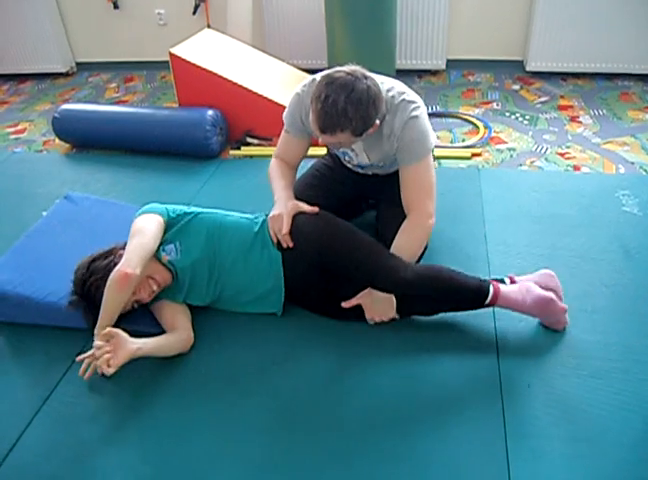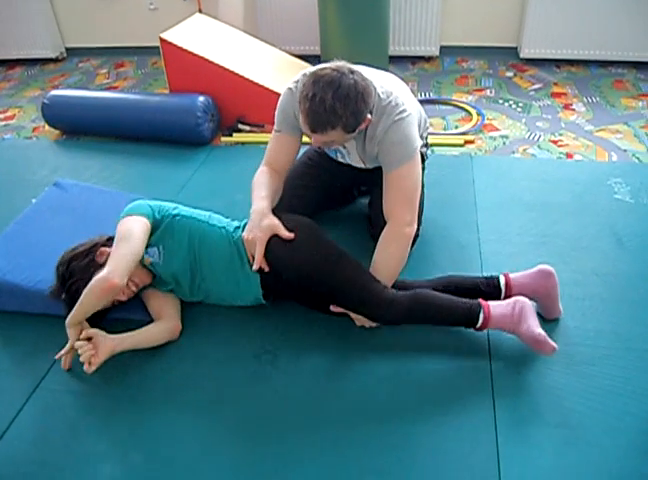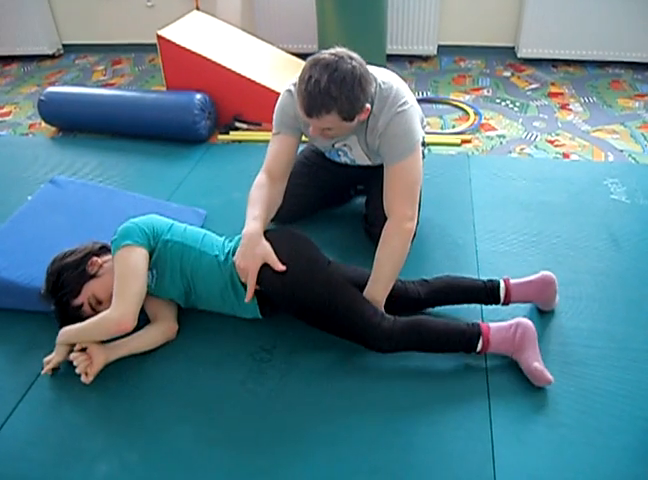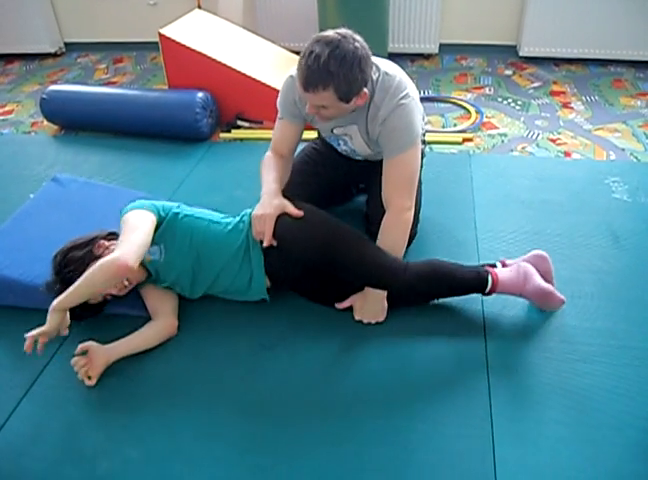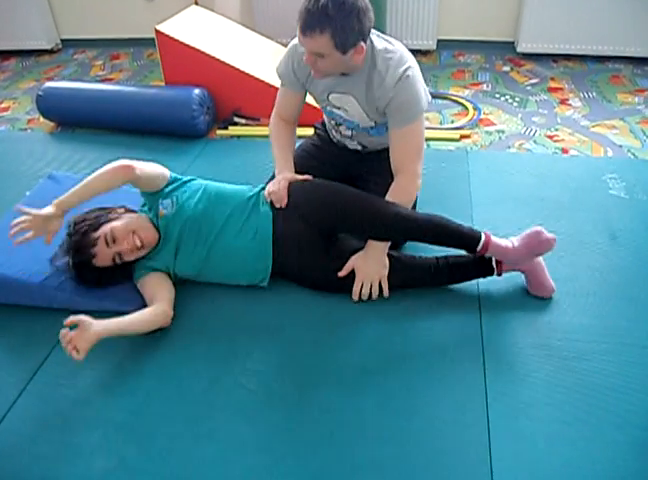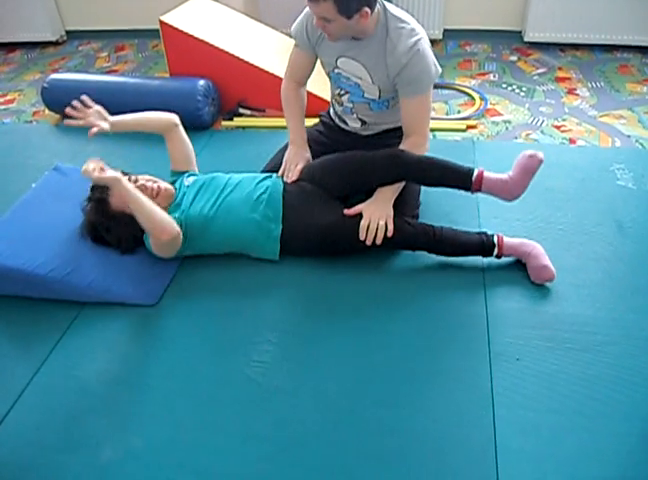
dt=0.5s
person 1, frame 1
left shoulder: (151, 217)
right shoulder: (166, 296)
left elbow: (126, 271)
right elbow: (182, 337)
left wrist: (102, 328)
right wrist: (129, 347)
left hip: (293, 240)
right hip: (293, 291)
left knee: (400, 278)
right knee: (412, 305)
left ankle: (510, 291)
right ankle: (526, 285)
person 1, frame 2
left shoulder: (136, 215)
right shoulder: (152, 283)
left elbow: (109, 277)
right elbow: (169, 326)
left wrist: (75, 321)
right wrist: (109, 342)
left hip: (278, 249)
right hip: (276, 287)
left knee: (385, 306)
right knee: (400, 293)
left ankle: (503, 312)
right ankle: (519, 284)
person 1, frame 3
left shoulder: (130, 235)
right shoulder: (147, 281)
left elbow: (123, 319)
right elbow: (166, 326)
left wrist: (68, 335)
right wrist: (104, 352)
left hip: (273, 266)
right hip: (268, 290)
left knee: (380, 331)
right knee: (408, 295)
left ankle: (503, 336)
right ankle: (516, 288)
person 1, frame 4
left shoulder: (138, 214)
right shoulder: (152, 279)
left elbow: (120, 261)
right elbow: (167, 322)
left wrist: (60, 304)
right wrist: (106, 352)
left hip: (280, 238)
right hip: (283, 278)
left knee: (395, 276)
right knee: (399, 293)
left ankle: (508, 275)
right ankle: (512, 268)
person 1, frame 5
left shoulder: (157, 194)
right shoulder: (149, 268)
left elbow: (125, 167)
right elbow: (161, 314)
left wrist: (56, 209)
right wrist: (96, 328)
left hip: (283, 207)
right hip: (282, 263)
left knee: (390, 218)
right knee: (395, 273)
left ankle: (501, 247)
right ankle: (503, 270)
person 1, frame 6
left shoulder: (182, 177)
right shoulder: (161, 237)
left elbow: (170, 121)
right elbow: (167, 232)
left wrist: (111, 122)
right wrist: (112, 185)
left hip: (292, 185)
right hip: (296, 231)
left knee: (392, 162)
right knee: (403, 233)
left ankle: (498, 182)
right ankle: (506, 246)
person 2, frame 1
left shoulder: (407, 117)
right shoulder: (306, 96)
left elbow: (422, 215)
right elbow: (282, 161)
right wrist: (283, 200)
left hip: (397, 170)
right hip: (344, 164)
left knee: (404, 250)
right knee: (288, 224)
left ankle: (379, 204)
right ankle: (364, 202)
person 2, frame 2
left shoulder: (395, 118)
right shoulder: (296, 94)
left elbow: (403, 225)
right elbow: (272, 167)
right wrist: (260, 211)
left hip: (398, 154)
right hip: (336, 157)
left knee: (398, 238)
right knee: (281, 209)
left ankle: (371, 191)
right ankle: (357, 188)
person 2, frame 3
left shoulder: (397, 112)
right shoulder: (294, 98)
left elbow: (402, 220)
right elbow: (271, 176)
left wrist: (372, 301)
right wrist: (253, 230)
left hip: (389, 160)
right hip: (332, 156)
left knee: (384, 231)
right knee: (280, 209)
left ankle: (369, 190)
right ankle: (352, 188)
person 2, frame 4
left shoulder: (398, 103)
right shoulder: (298, 84)
left elbow: (400, 210)
right elbow: (278, 153)
left wrist: (375, 291)
right wrist: (270, 195)
left hip: (391, 155)
right hip: (335, 149)
left knee: (398, 237)
right knee: (282, 205)
left ankle: (369, 188)
right ankle: (356, 185)
person 2, frame 5
left shoulder: (398, 75)
right shoulder: (300, 54)
left elbow: (408, 176)
right elbow: (282, 120)
left wrist: (376, 251)
right wrist: (284, 172)
left hip: (385, 150)
right hip: (333, 141)
left knee: (390, 237)
right knee: (276, 203)
left ankle: (362, 190)
right ankle: (350, 187)
person 2, frame 6
left shoulder: (409, 45)
right shoulder: (314, 21)
left elbow: (416, 137)
right elbow: (293, 83)
left wrist: (383, 198)
right wrist: (297, 145)
left hip: (390, 135)
right hip: (337, 127)
left knee: (394, 219)
